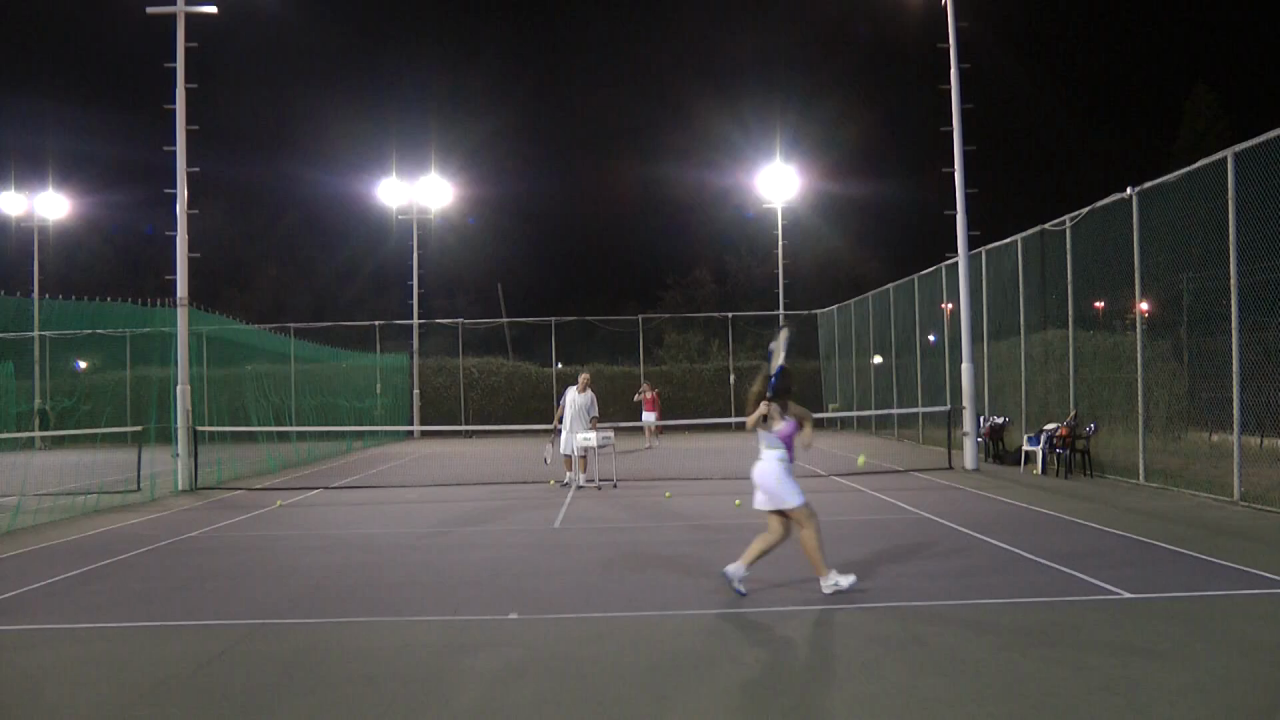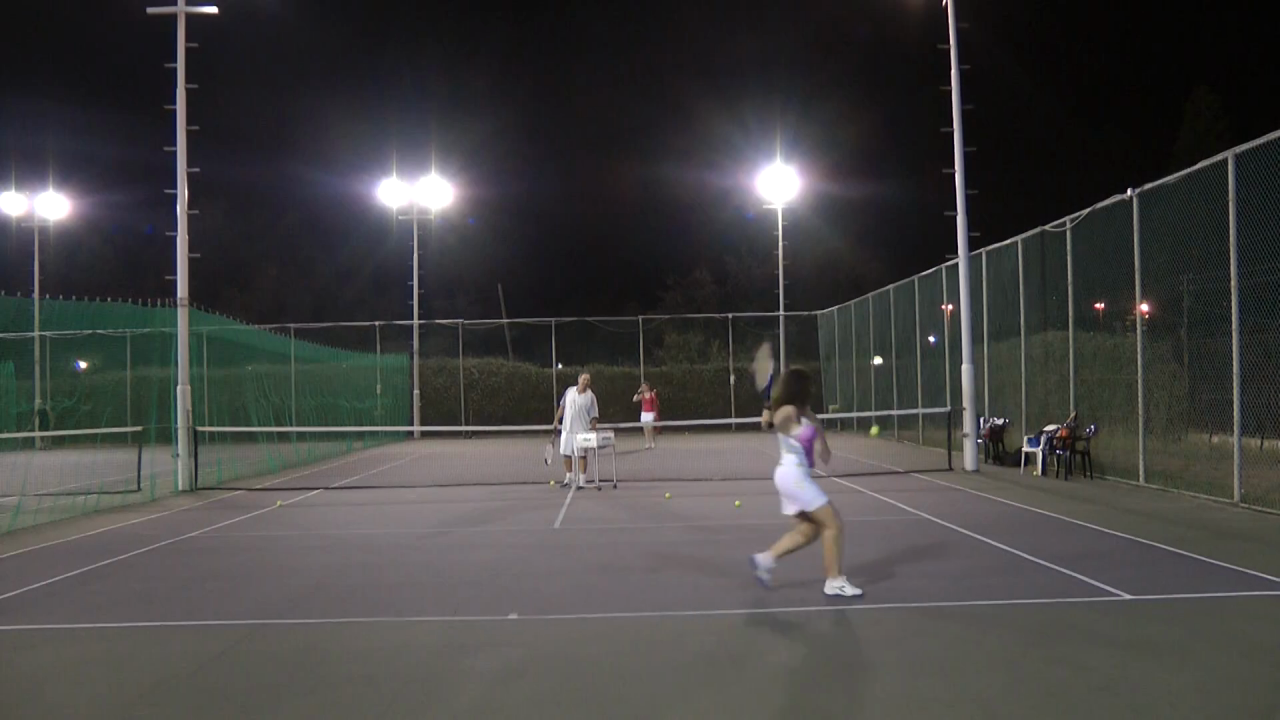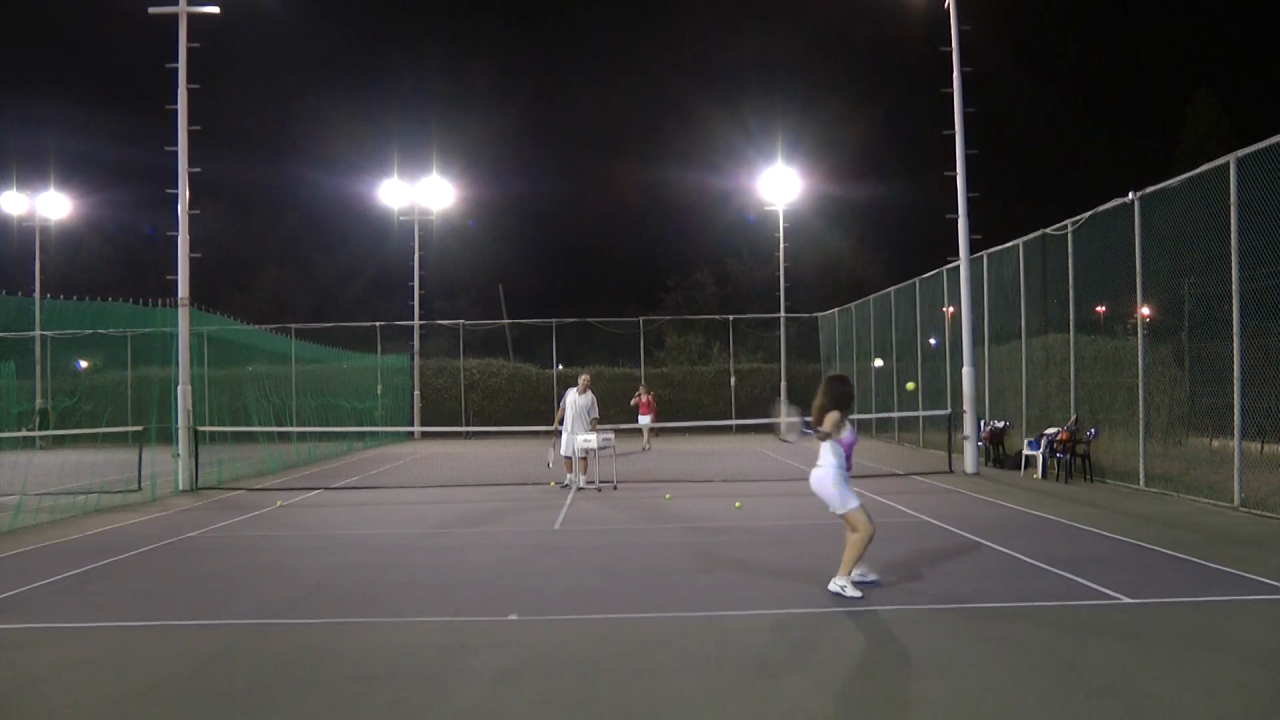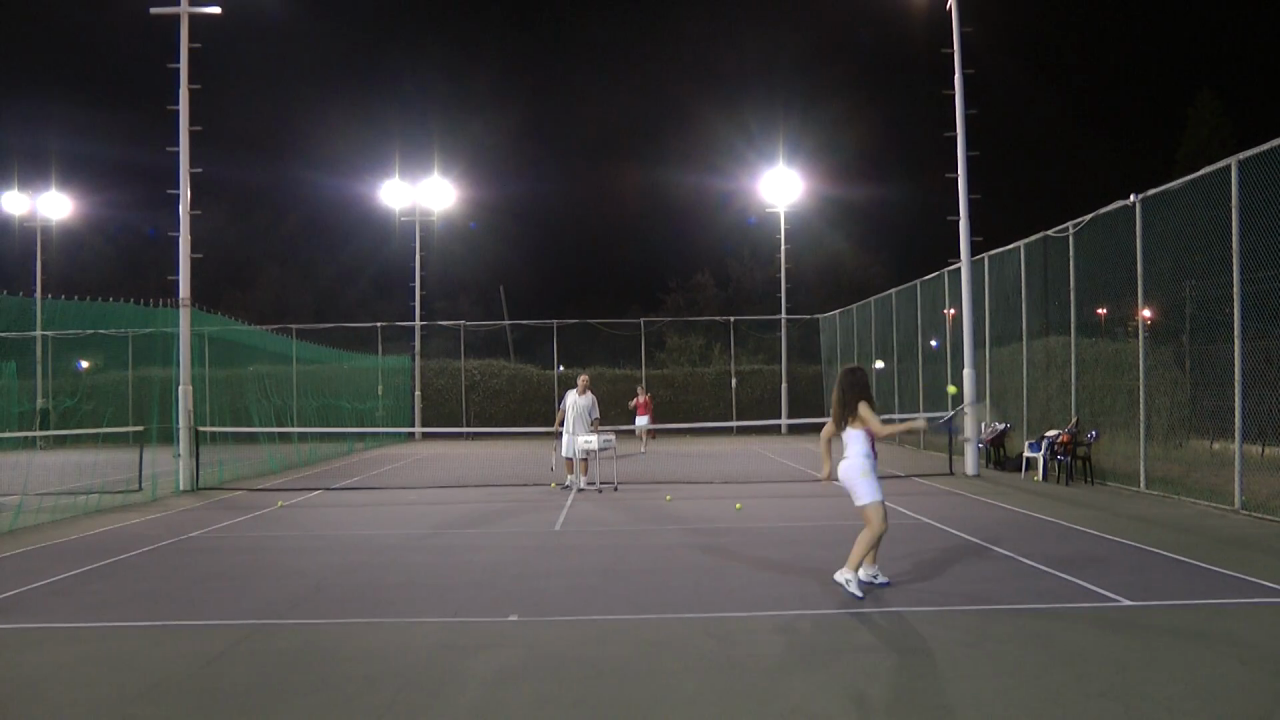
dt=0.2s
person 1, frame 1
left shoulder: (786, 407)
right shoulder: (770, 408)
left elbow: (807, 415)
right elbow: (750, 424)
left wrist: (807, 431)
right wrist: (758, 413)
left hip: (772, 473)
right hip: (774, 472)
left knee: (778, 531)
right knee: (808, 523)
left ankle: (738, 568)
right ankle: (827, 578)
person 1, frame 2
left shoulder: (803, 411)
right shoulder: (789, 411)
left elbow: (815, 425)
right elbow: (775, 422)
left wrist: (823, 445)
right wrist: (771, 421)
left hip: (793, 476)
right hip: (795, 477)
left knee: (806, 532)
right knee: (834, 524)
left ankle: (766, 558)
right ankle: (835, 581)
person 1, frame 3
left shoulder: (835, 416)
right shoulder: (834, 415)
right elbow: (823, 430)
right wrist: (823, 434)
left hip: (833, 478)
right hip: (830, 479)
left knee: (859, 524)
right knee: (865, 529)
left ankle: (856, 569)
right ankle: (840, 580)
person 1, frame 4
left shoulder: (843, 410)
right shoulder: (861, 406)
left elbow: (824, 436)
right elbow: (881, 431)
left wrist: (827, 464)
right wrist: (912, 425)
left hip: (850, 467)
right hip: (858, 469)
left knee: (877, 521)
right knee: (876, 526)
left ankle: (868, 569)
right ankle: (847, 573)
